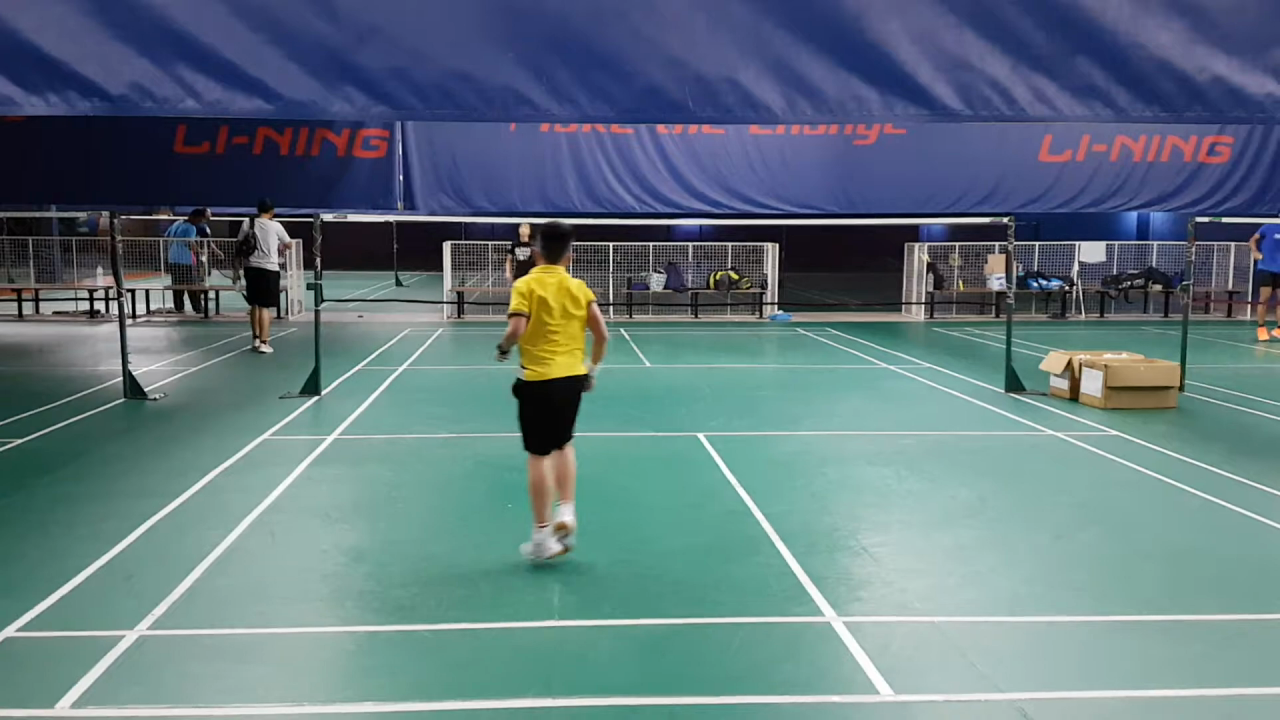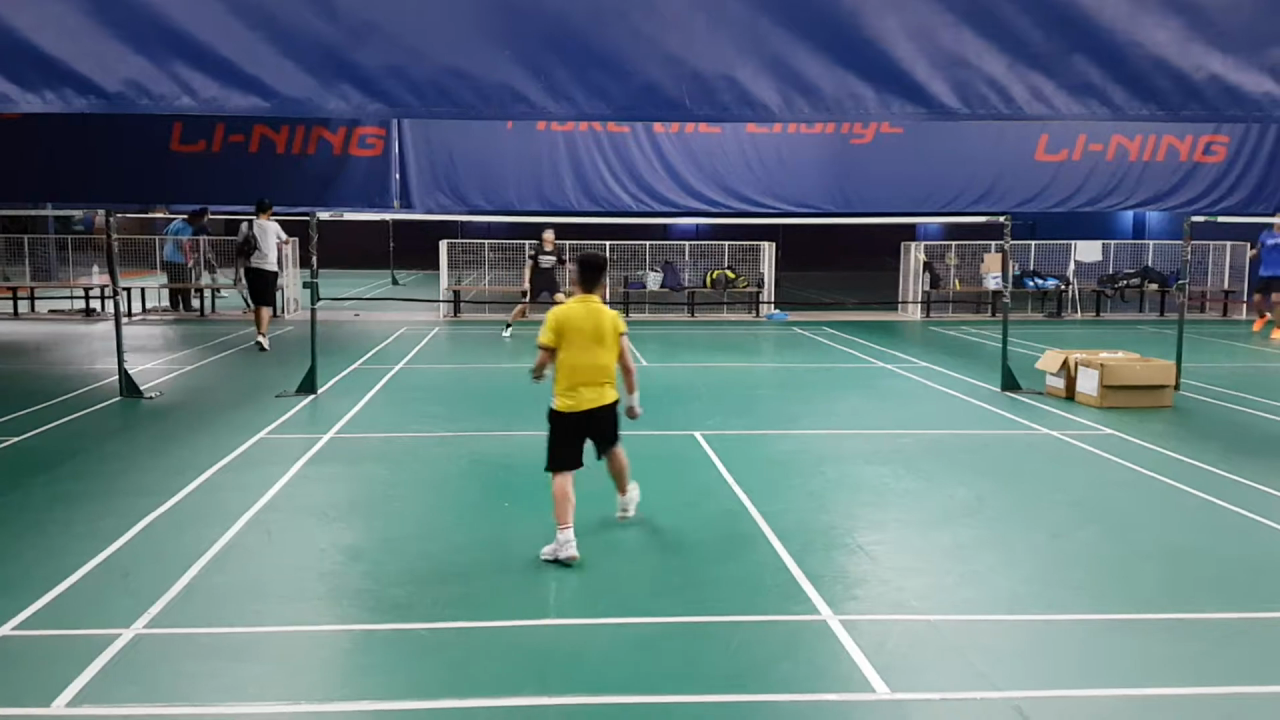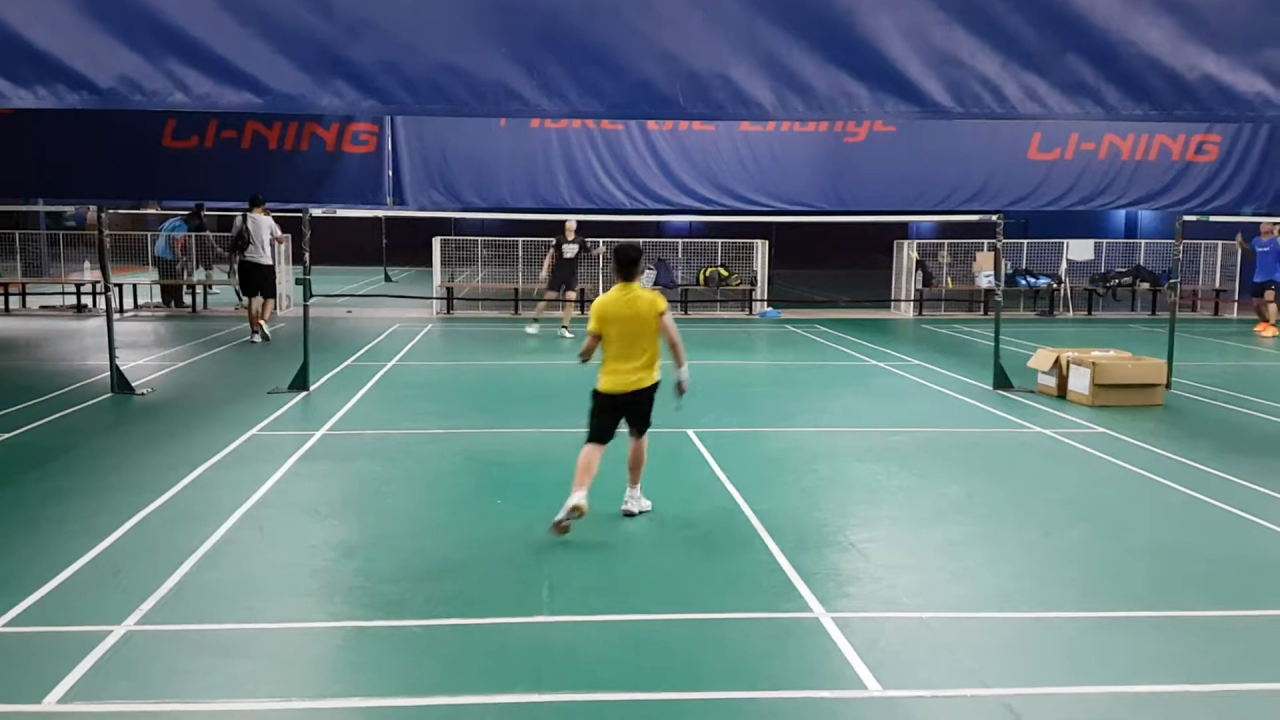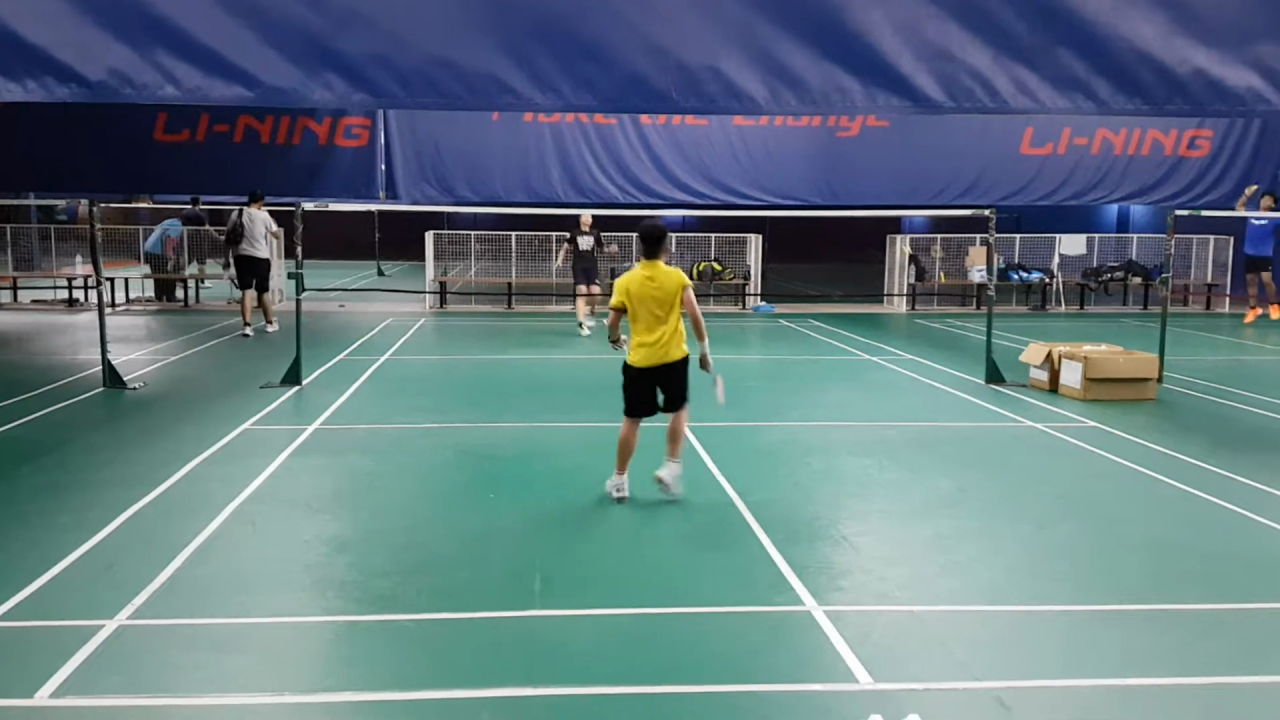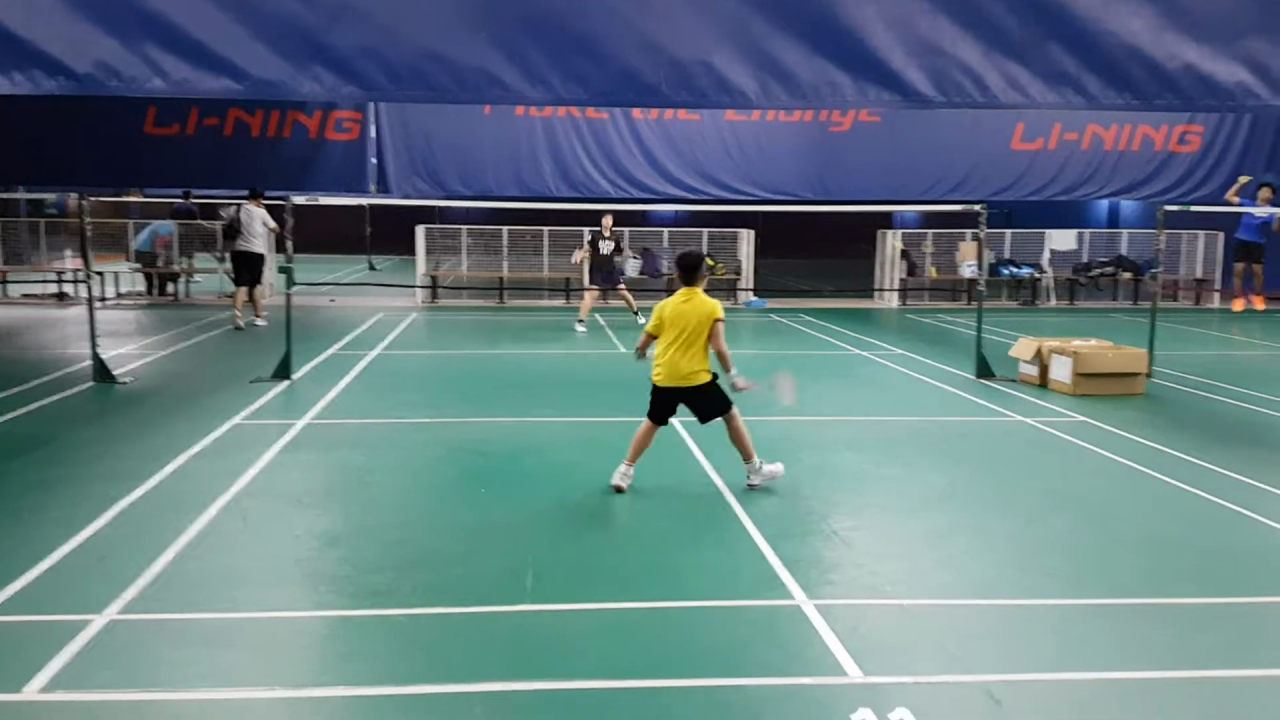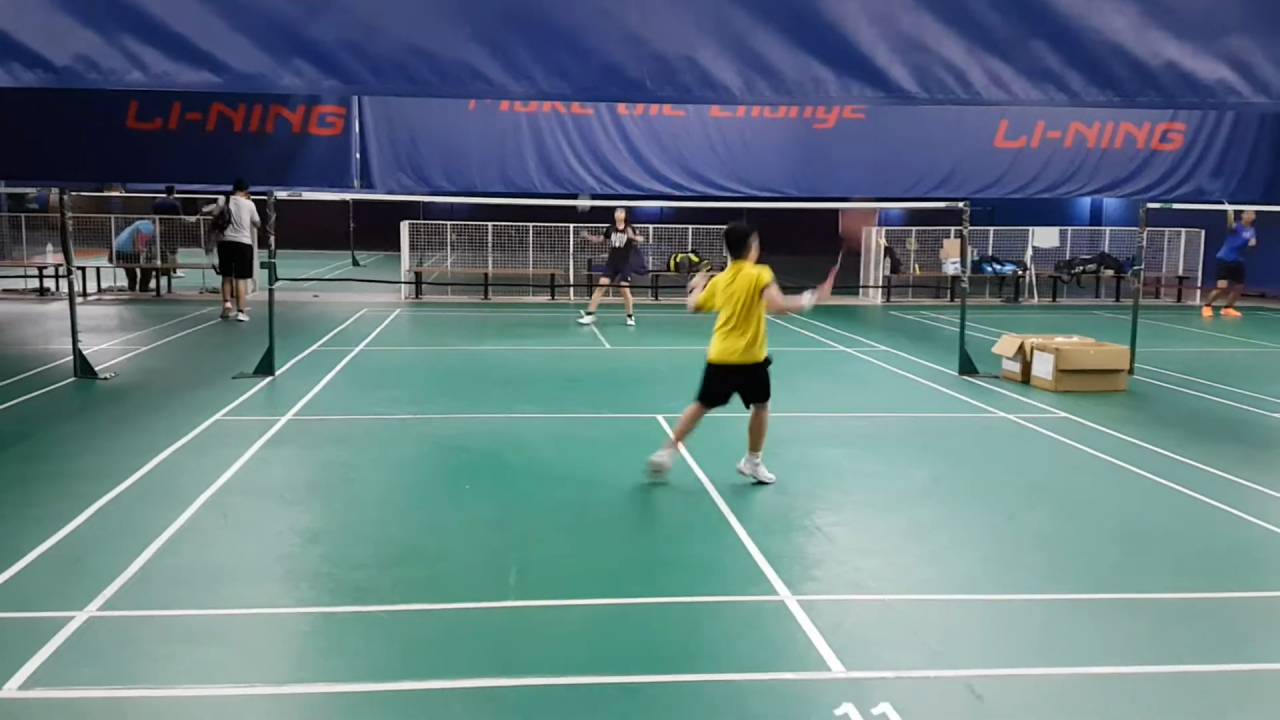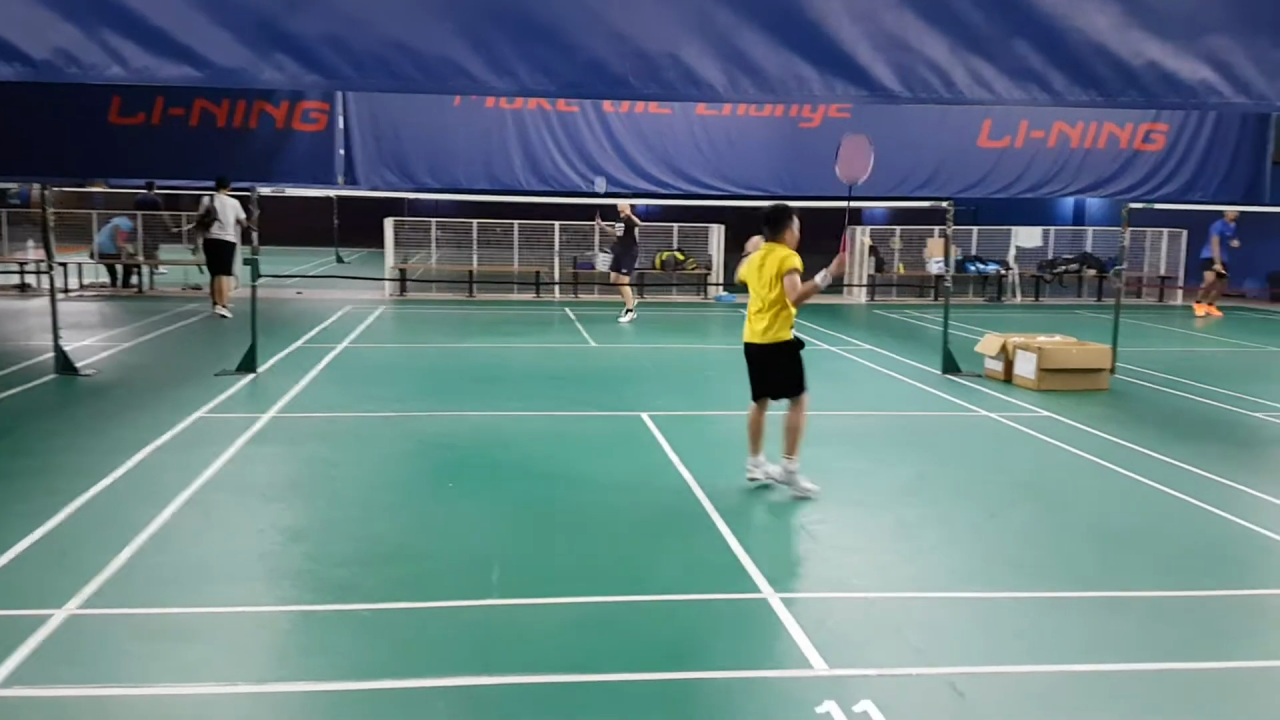
dt=0.2s
person 1, frame 1
left shoulder: (525, 285)
right shoulder: (579, 288)
left elbow: (516, 330)
right elbow: (602, 335)
left wrist: (504, 348)
right wrist: (592, 370)
left hip: (538, 380)
right hip: (572, 377)
left knee: (539, 455)
right knee: (562, 445)
left ankle: (543, 535)
right ankle: (565, 513)
person 1, frame 2
left shoulder: (558, 315)
right shoulder: (611, 317)
left elbow: (543, 361)
right elbow: (627, 365)
left wrist: (537, 373)
right wrist: (633, 400)
left hip: (568, 406)
right hip: (604, 402)
left knee: (562, 472)
right knee: (612, 447)
left ankle: (565, 540)
right ankle: (626, 499)
person 1, frame 3
left shoulder: (601, 304)
right shoulder: (654, 300)
left elbow: (589, 348)
right elbow: (673, 339)
left wrist: (584, 356)
right wrist: (682, 373)
left hip: (610, 386)
right hip: (644, 383)
left knee: (595, 444)
right knee: (639, 436)
left ankle: (577, 498)
right ankle: (634, 496)
person 1, frame 4
left shoulder: (625, 282)
right shoulder: (677, 278)
left elbow: (613, 323)
right elbow: (695, 315)
left wrist: (614, 338)
right wrist: (704, 350)
left hip: (639, 361)
right hip: (672, 358)
left knee: (632, 420)
right knee: (679, 411)
left ankle: (619, 481)
right ankle: (671, 468)
person 1, frame 5
left shoulder: (664, 307)
right shoulder: (712, 306)
left elbow: (643, 345)
right elbow: (719, 349)
left wrist: (641, 352)
right wrist: (733, 377)
left hip: (664, 379)
right hip: (697, 380)
left knee: (652, 423)
right knee: (731, 415)
left ankle: (625, 472)
right ankle: (755, 470)
person 1, frame 6
left shoulder: (718, 282)
right shoulder: (759, 274)
left elbow: (693, 306)
right elbow: (776, 305)
left wrist: (696, 287)
right wrist: (809, 299)
left hip: (720, 358)
right hip: (751, 358)
left knee: (701, 406)
right knee: (761, 407)
left ankle: (666, 453)
right ankle: (752, 463)
person 1, frame 7
left shoulder: (755, 258)
right shoulder: (788, 258)
left elbow: (740, 275)
right elbow: (794, 297)
right wrist: (826, 277)
left hip: (752, 341)
right hip: (777, 341)
left knee: (760, 402)
right knee: (798, 401)
left ankle: (755, 464)
right ankle: (789, 468)
